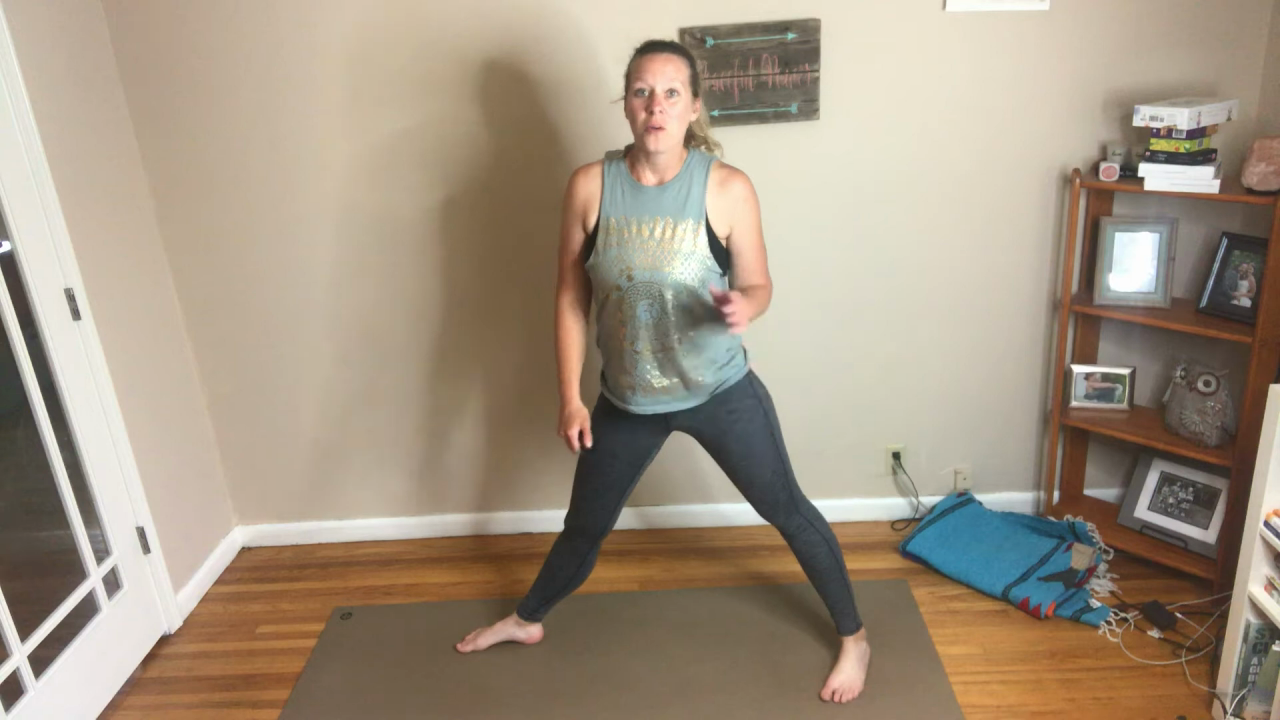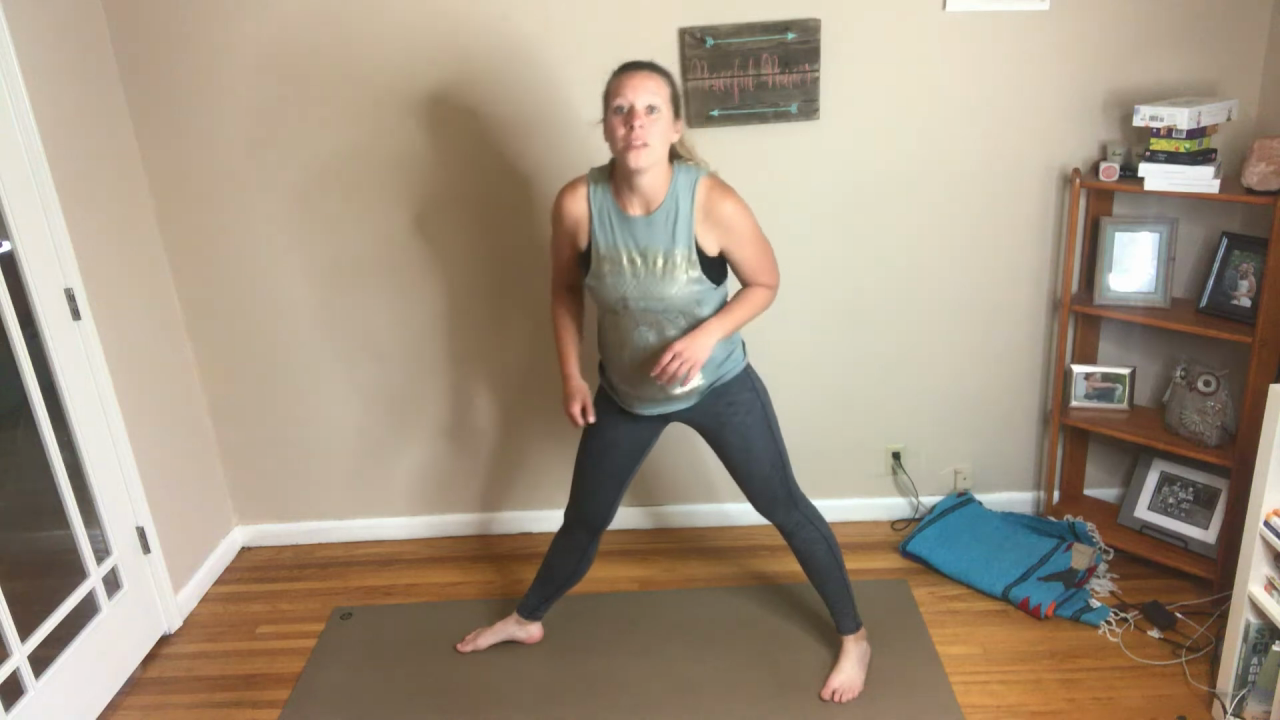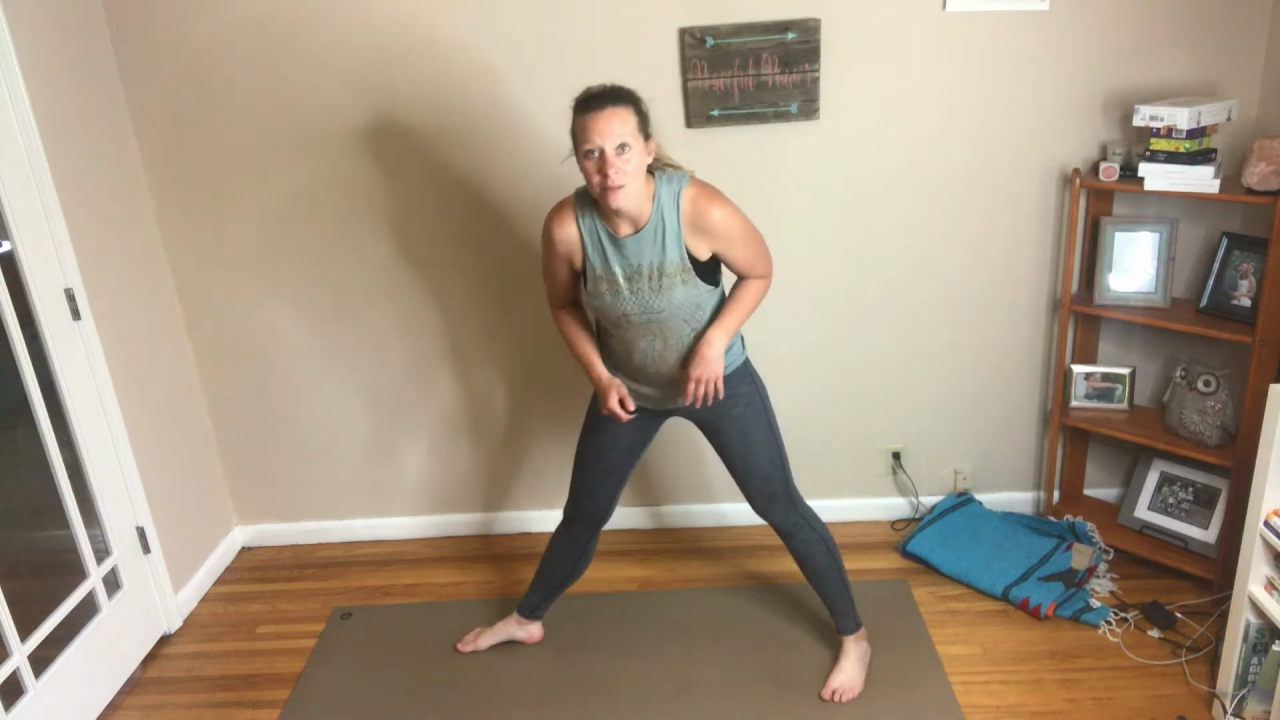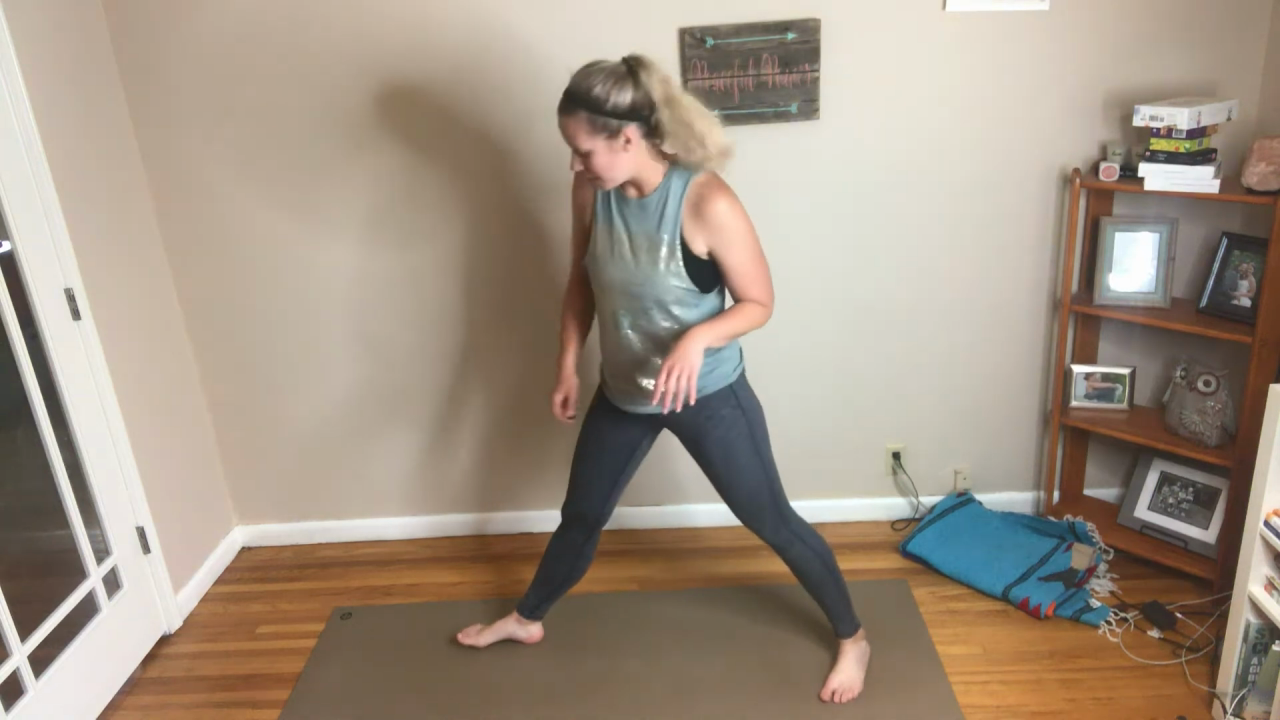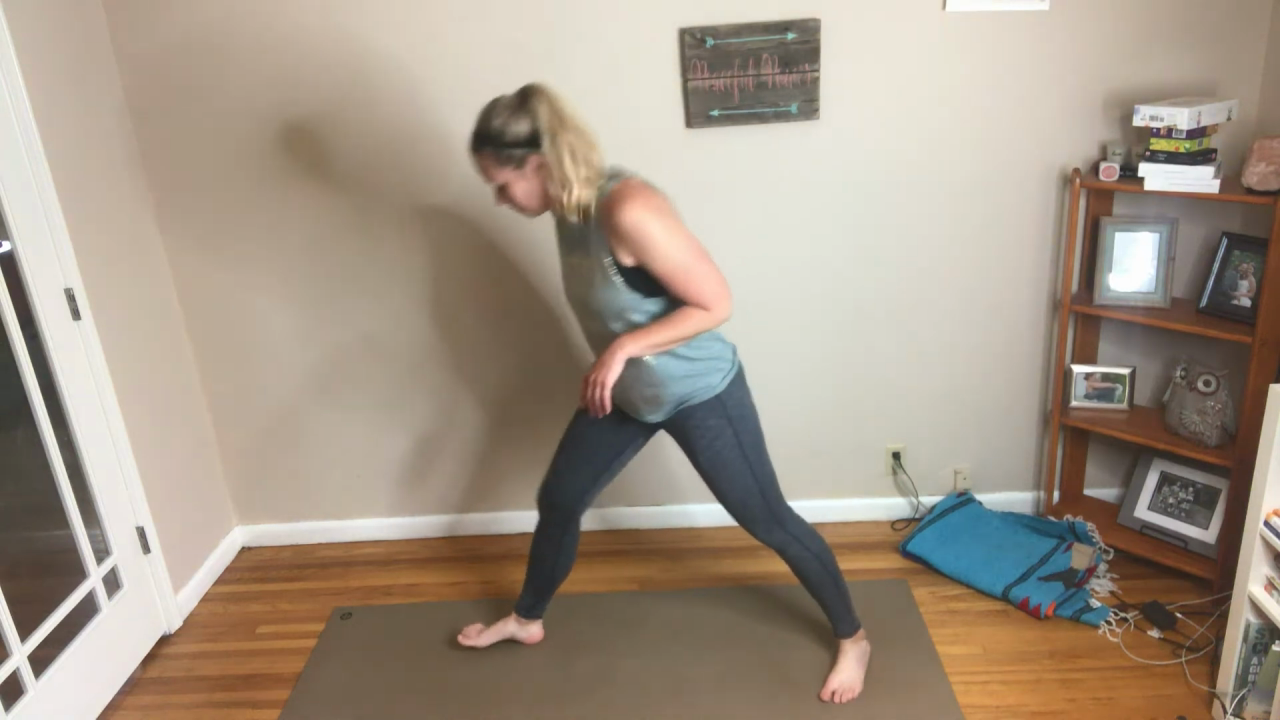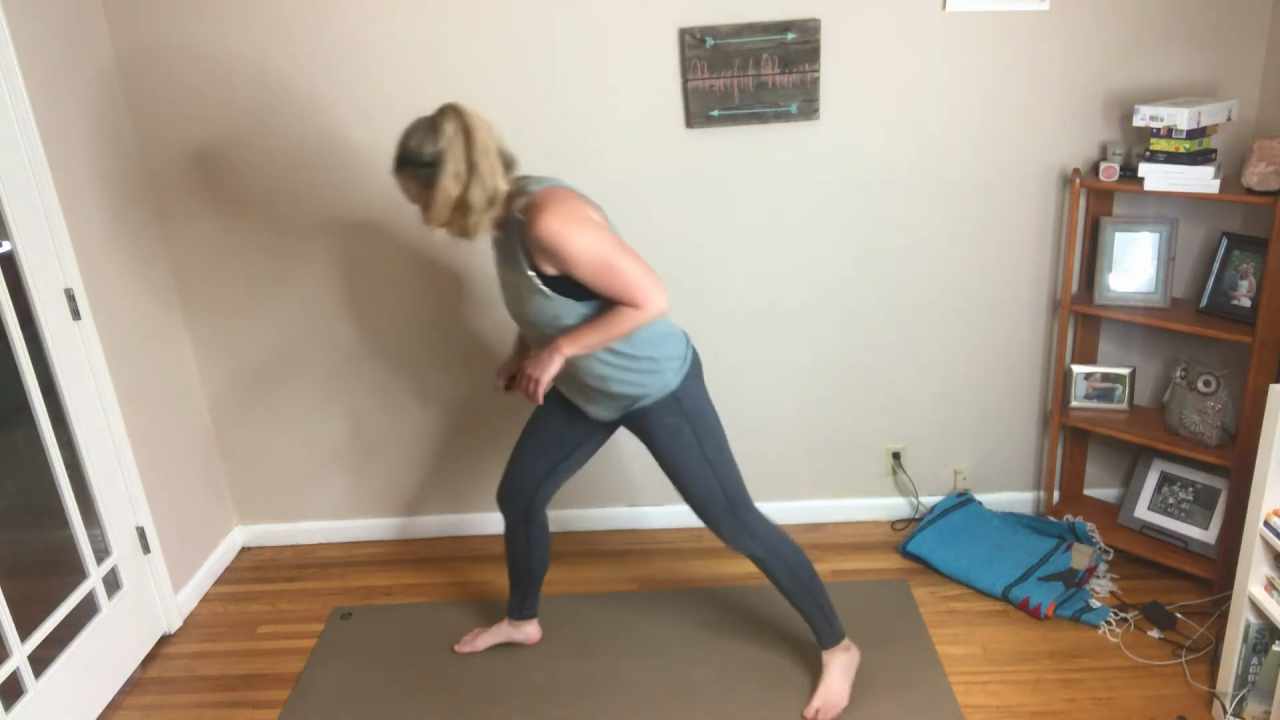
dt=0.5s
person 1, frame 1
left shoulder: (727, 187)
right shoulder: (590, 185)
left elbow: (758, 287)
right elbow: (572, 299)
left wrist: (740, 307)
right wrist: (570, 396)
left hip: (719, 392)
right hip: (627, 398)
left knee: (787, 512)
right knee: (585, 524)
left ankle: (853, 638)
right ankle: (526, 620)
person 1, frame 2
left shoulder: (714, 203)
right shoulder: (577, 203)
left elbow: (765, 284)
right elbow: (566, 291)
left wrist: (709, 333)
right wrist: (571, 375)
left hip: (718, 385)
right hip: (624, 392)
left knee: (785, 507)
right knee: (584, 516)
left ankle: (853, 637)
right ankle: (526, 619)
person 1, frame 3
left shoulder: (702, 209)
right shoulder: (566, 226)
left elbow: (759, 272)
right elbow: (565, 308)
left wrist: (715, 339)
right wrist: (600, 378)
left hip: (717, 380)
right hip: (626, 387)
left knee: (783, 508)
right knee: (583, 512)
left ankle: (854, 638)
right ankle: (526, 618)
person 1, frame 4
left shoulder: (708, 202)
right shoulder: (590, 191)
left elbow: (758, 304)
left wrist: (695, 341)
right wrist: (567, 366)
left hip: (709, 393)
right hip: (623, 392)
left knee: (771, 521)
right knee: (581, 514)
left ankle: (851, 639)
right ankle: (527, 619)
person 1, frame 5
left shoulder: (625, 210)
right shoulder: (569, 206)
left elbow: (713, 303)
left wrist: (621, 350)
left hip: (701, 390)
right hip: (628, 392)
left knee: (769, 521)
right knee: (558, 498)
left ankle: (852, 639)
right ankle: (526, 619)
person 1, frame 6
left shoulder: (547, 219)
right shoulder: (503, 212)
left elbow: (648, 300)
left wrist: (557, 350)
right wrist: (523, 350)
left hip: (657, 387)
right hip: (585, 388)
left knee: (736, 523)
right knee: (517, 496)
left ankle: (838, 650)
right ankle: (521, 620)
